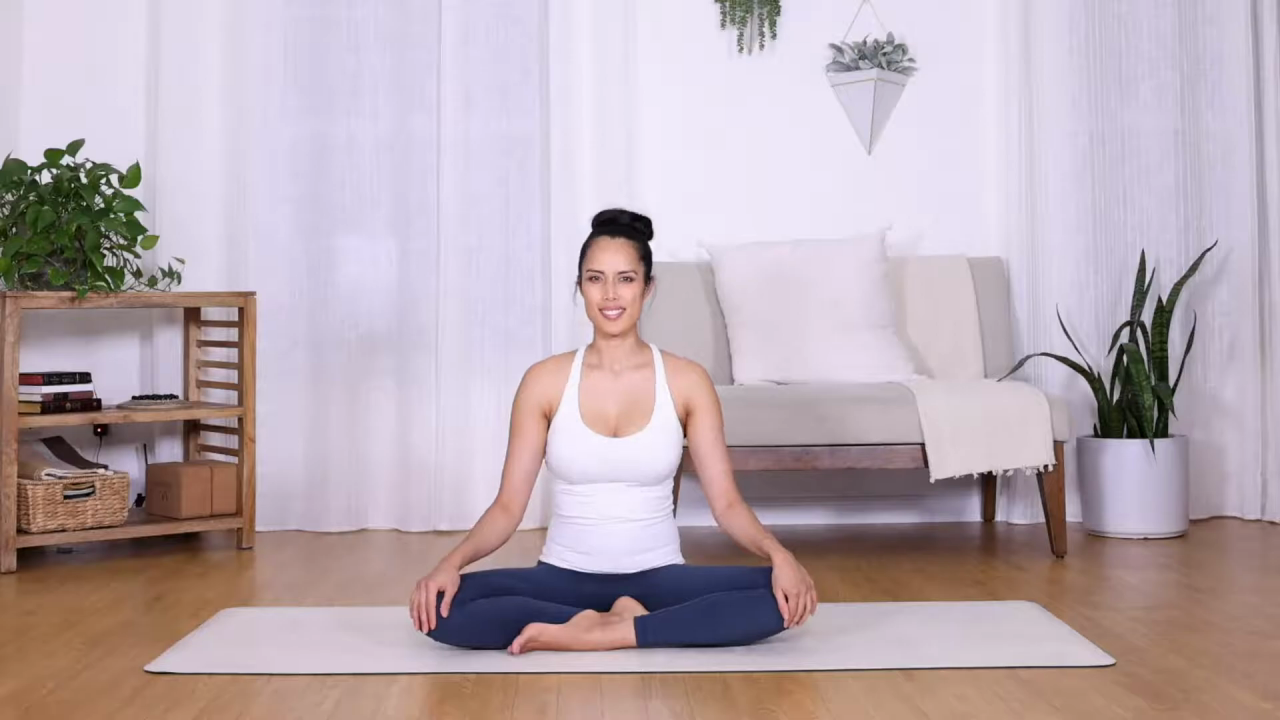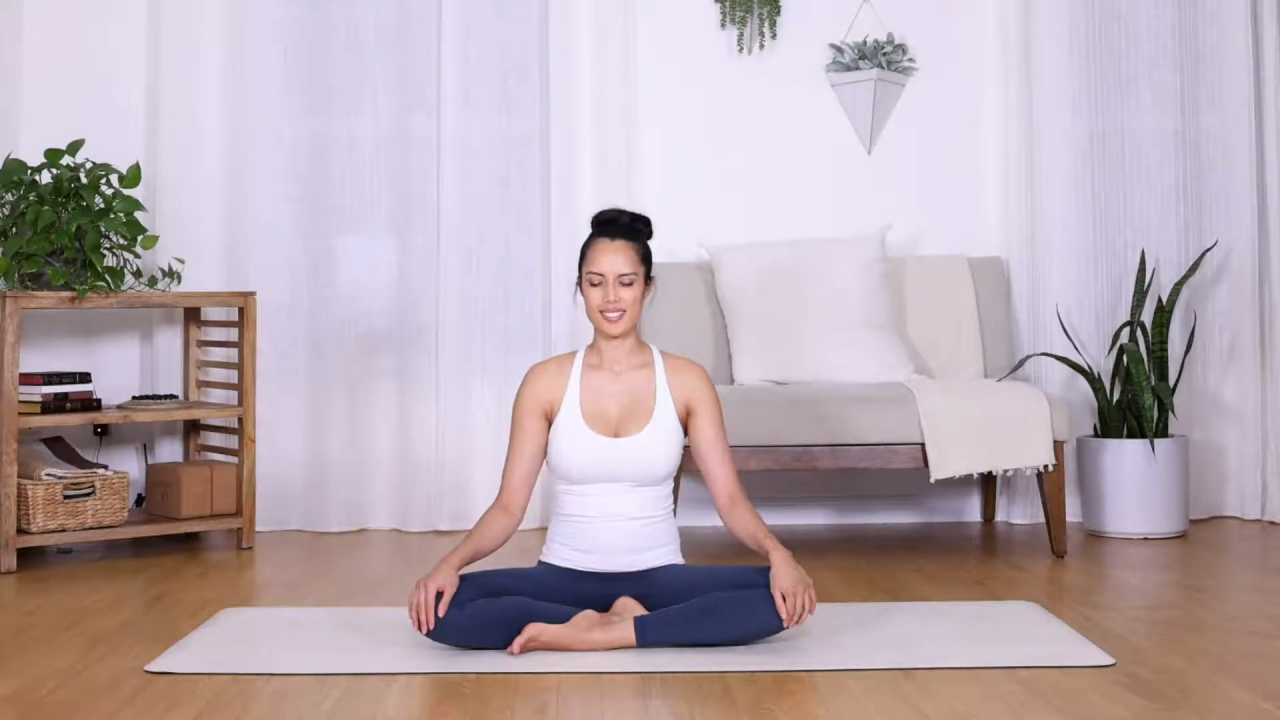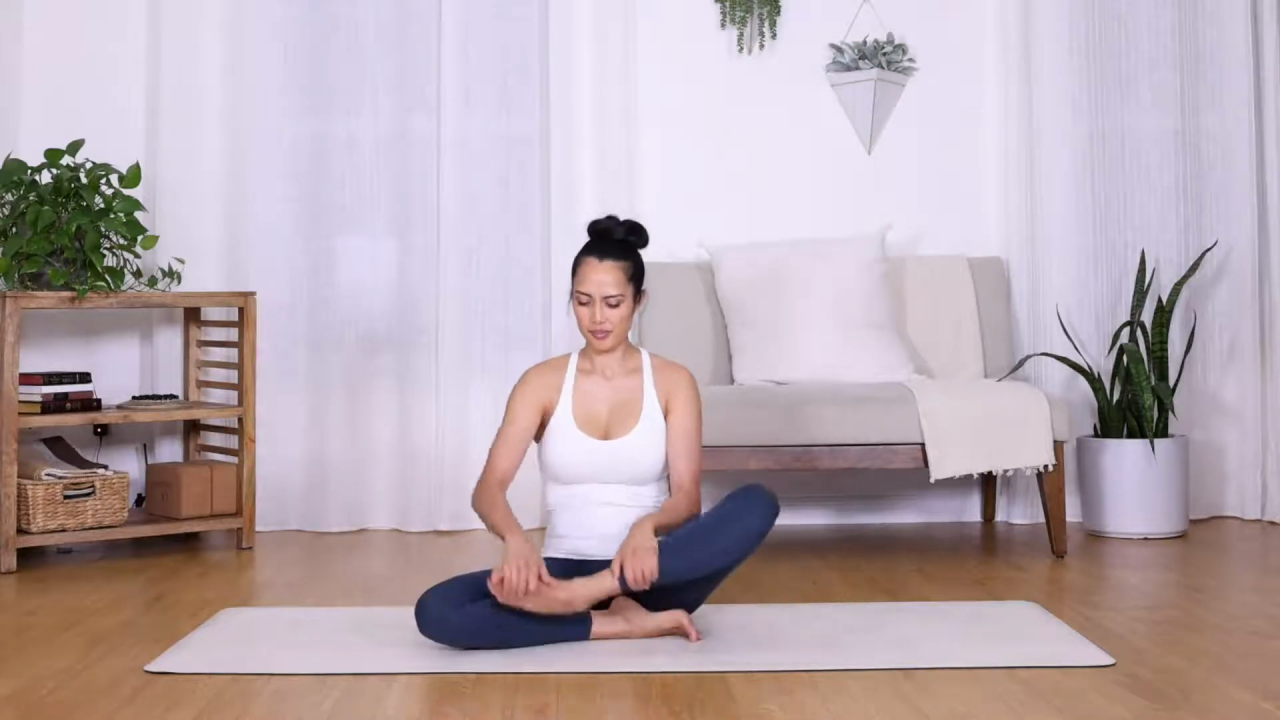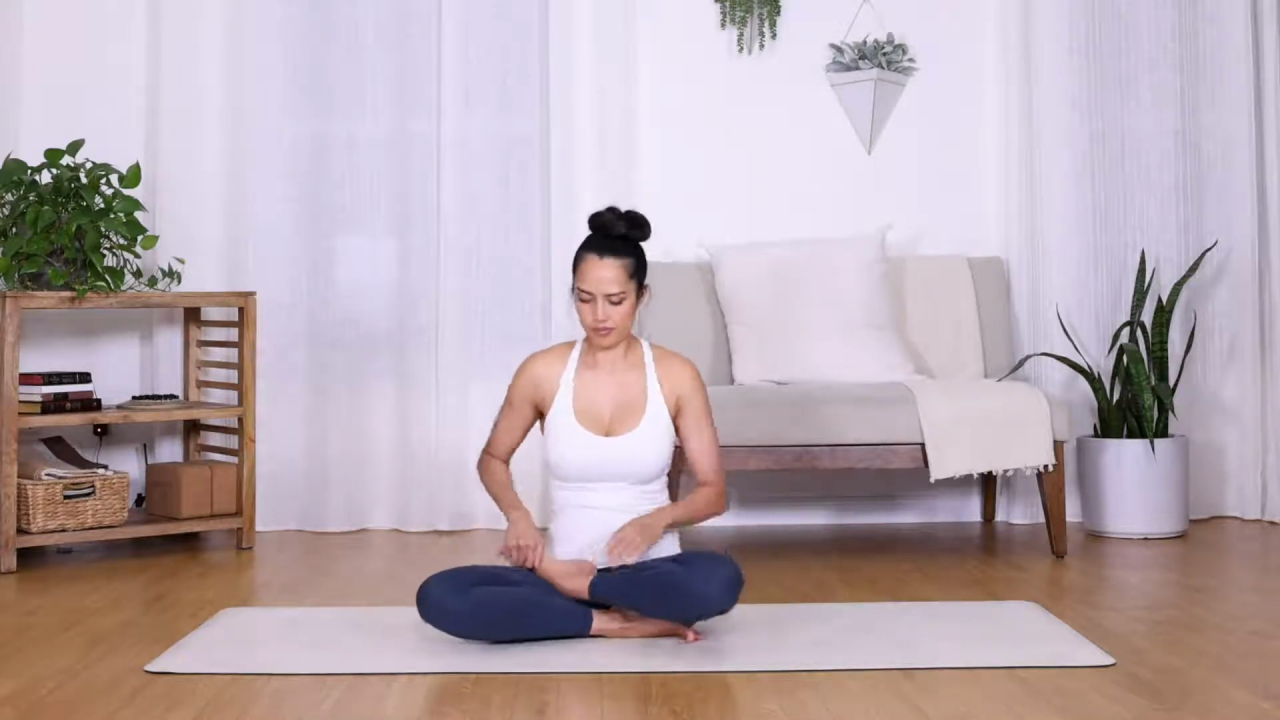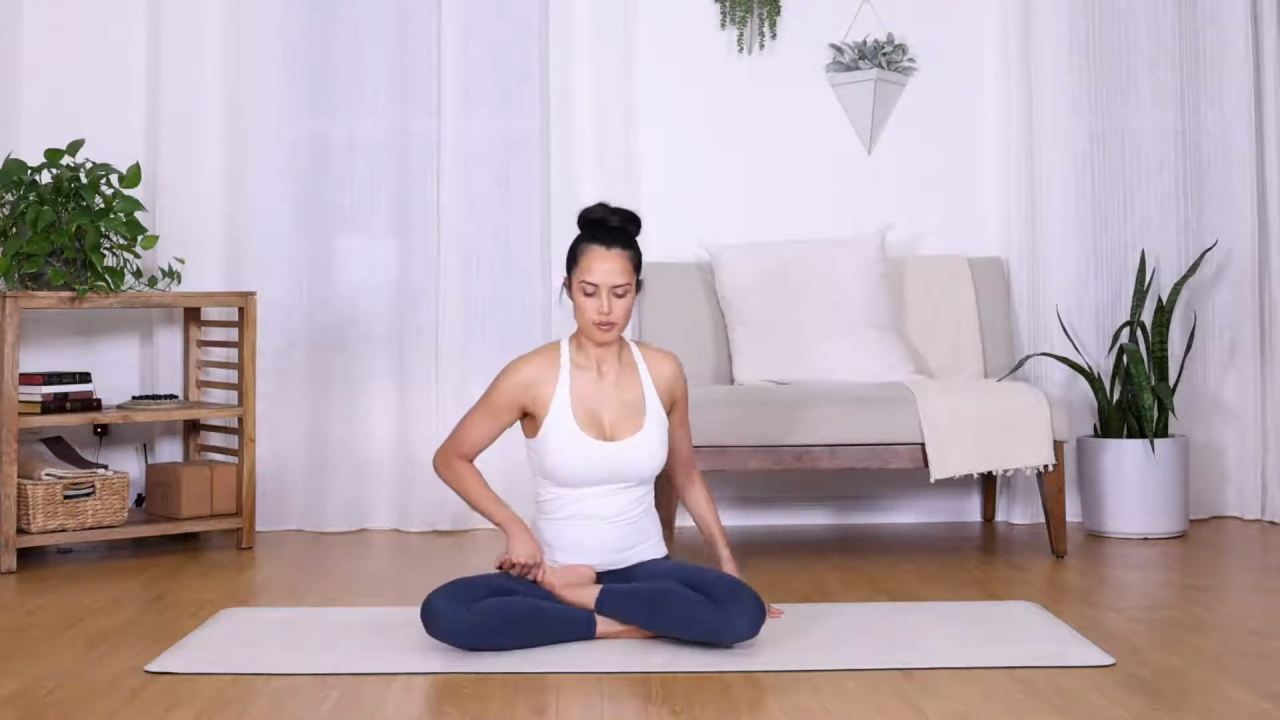
dt=1s
person 1, frame 1
left shoulder: (687, 380)
right shoulder: (545, 380)
left elbow: (726, 502)
right elbow: (507, 506)
left wrist: (779, 555)
right wrist: (450, 563)
left hip: (657, 577)
right hip: (565, 577)
left knee: (782, 595)
right knee: (442, 610)
left ankle: (599, 632)
right ankle: (634, 623)
person 1, frame 2
left shoulder: (687, 380)
right shoulder: (546, 381)
left elbow: (730, 497)
right elbow: (509, 505)
left wrist: (778, 553)
right wrist: (450, 563)
left hip: (658, 576)
right hip: (565, 576)
left knee: (783, 597)
right knee: (440, 610)
left ankle: (593, 632)
right ankle: (630, 623)
person 1, frame 3
left shoulder: (673, 382)
right shoulder: (542, 382)
left elbow: (688, 497)
right elbow: (488, 489)
left wrist: (646, 528)
right wrist: (516, 539)
left hip: (649, 572)
right hip: (563, 571)
left knee: (757, 504)
right knee: (436, 612)
left ankle: (588, 597)
right ankle: (631, 620)
person 1, frame 4
left shoulder: (675, 374)
right shoulder: (542, 372)
left elbow: (714, 490)
right elbow: (492, 459)
left wrist: (656, 520)
right wrist: (518, 516)
left hip: (650, 572)
right hip: (565, 569)
left knee: (719, 581)
right knee: (437, 597)
left ankle: (577, 584)
right ankle: (614, 622)
person 1, frame 5
left shoulder: (663, 371)
right shoulder: (533, 375)
left elbow: (685, 475)
right elbow: (450, 459)
left wrist: (727, 561)
right wrist: (515, 528)
left hip: (642, 567)
right hip: (555, 570)
left knee: (744, 615)
right knee: (442, 612)
left ankle: (575, 595)
right ankle: (618, 623)
